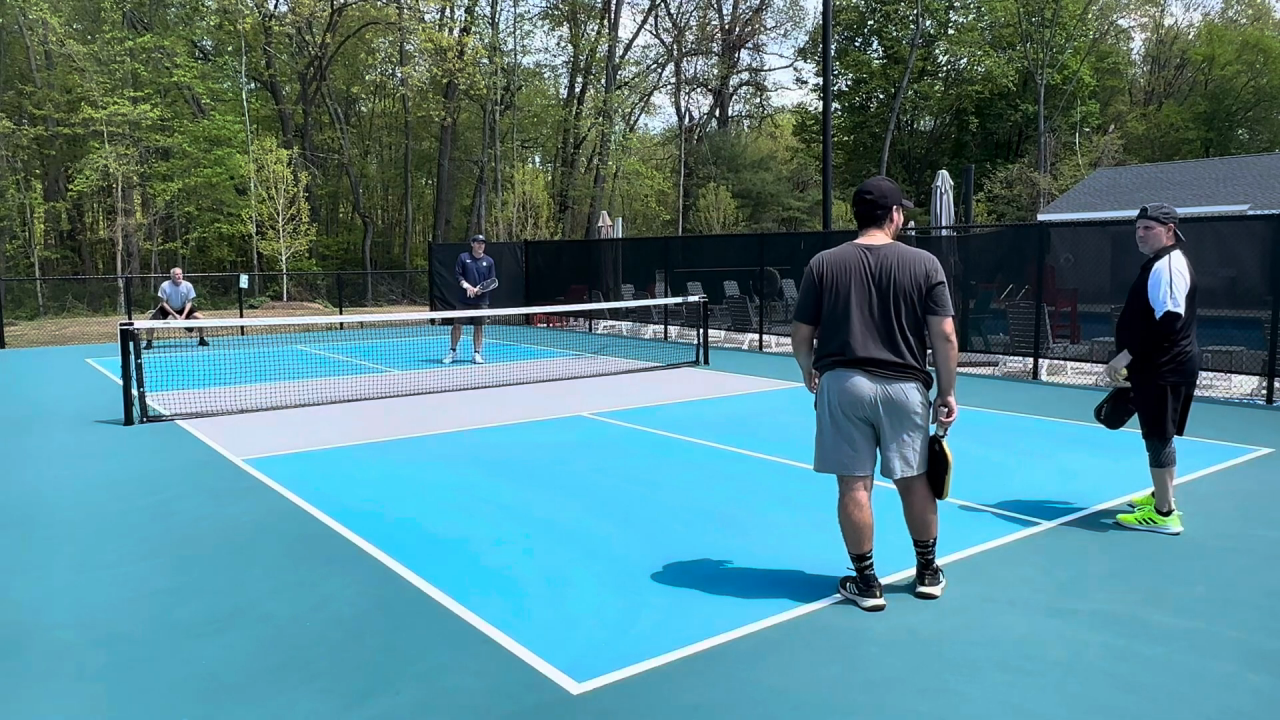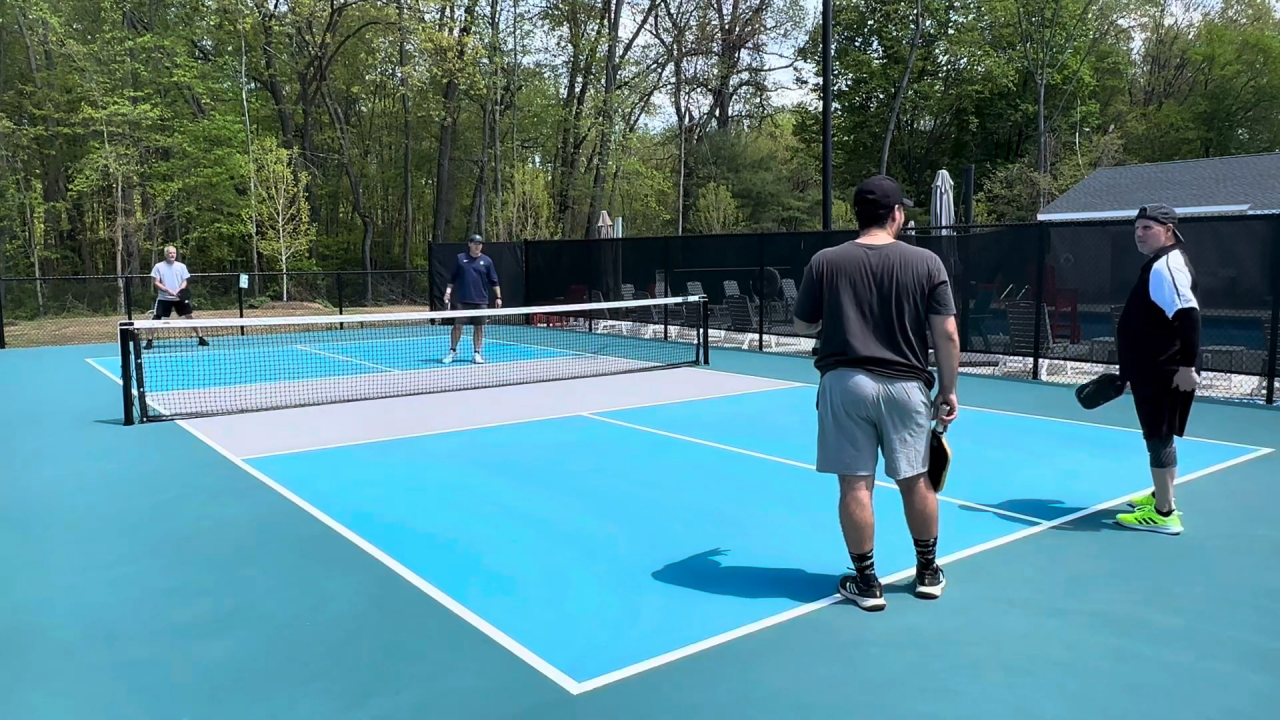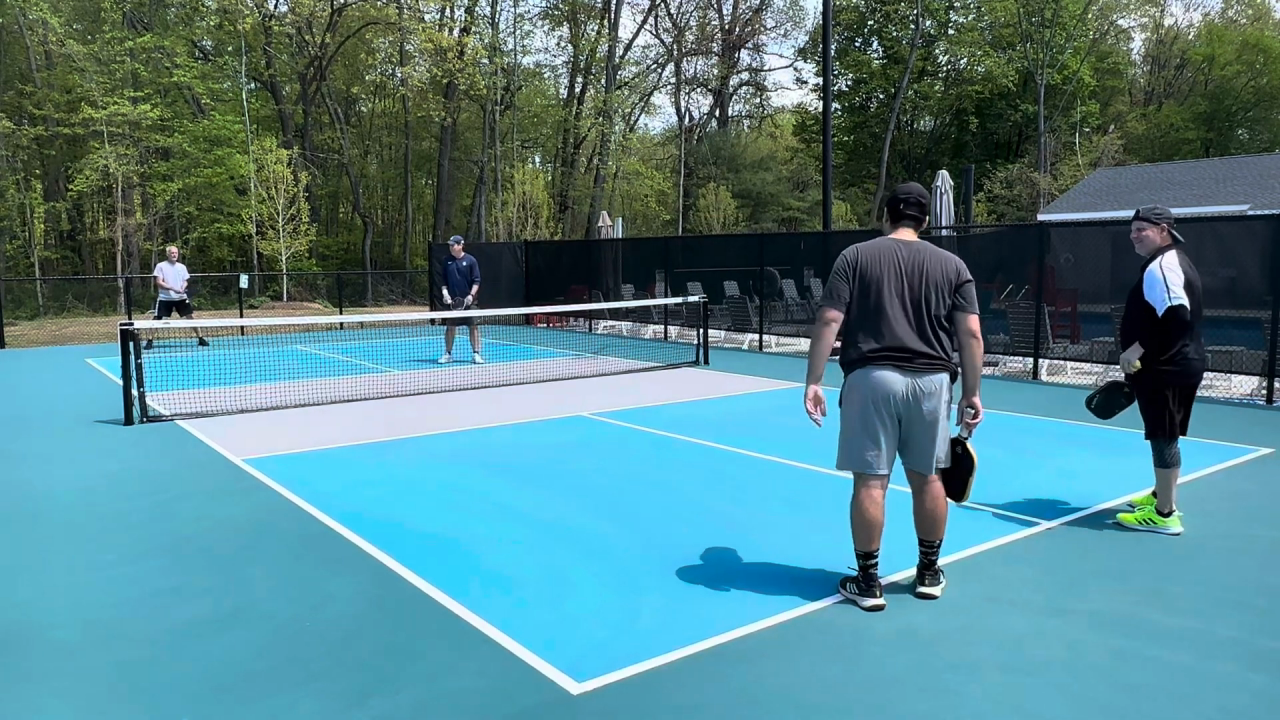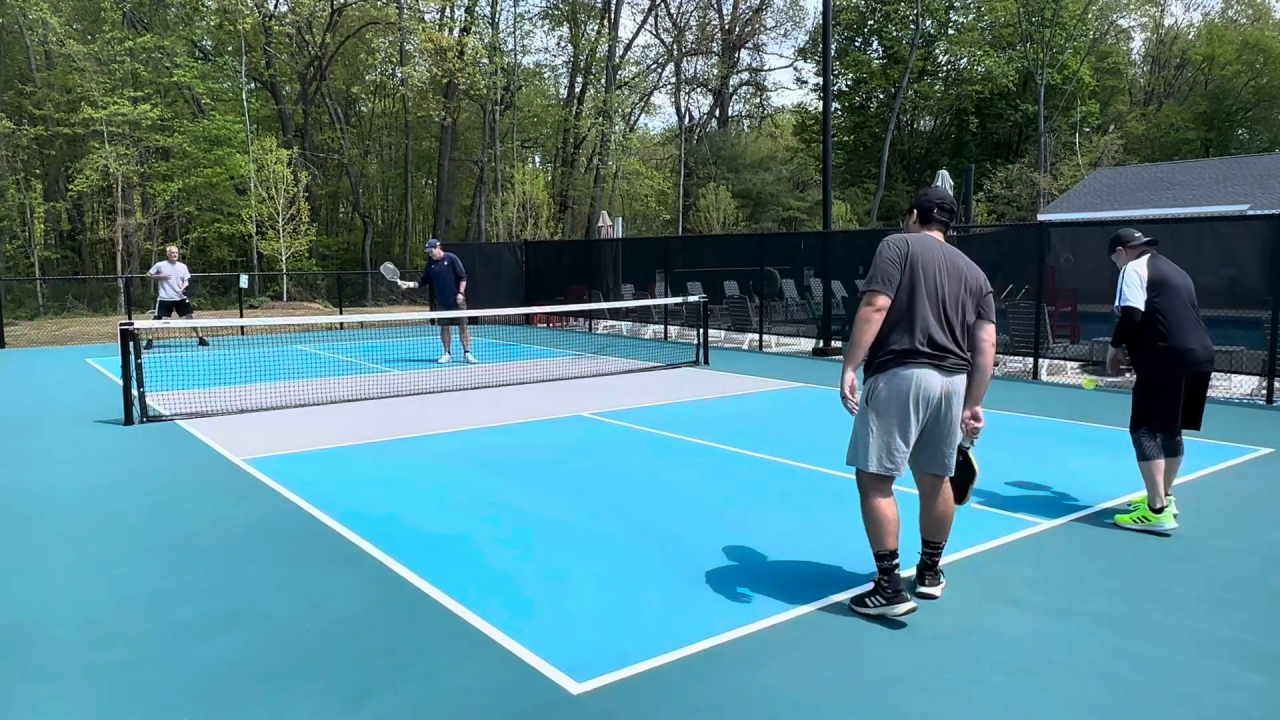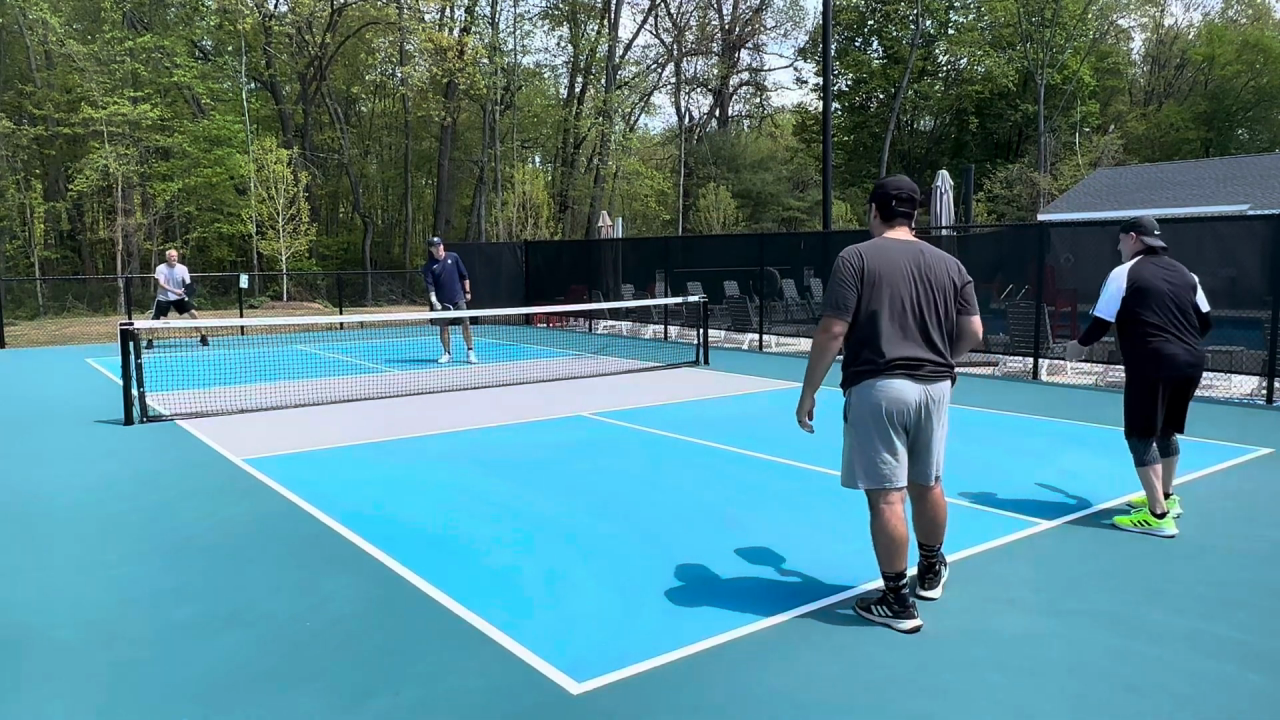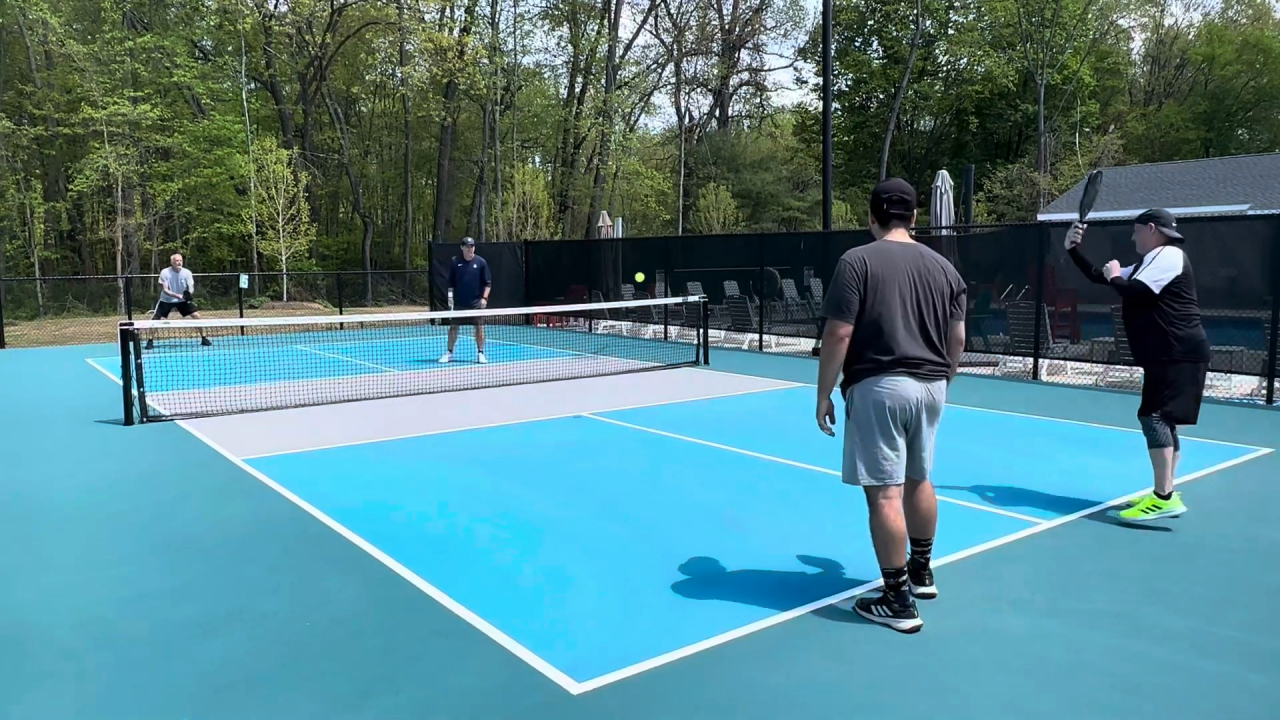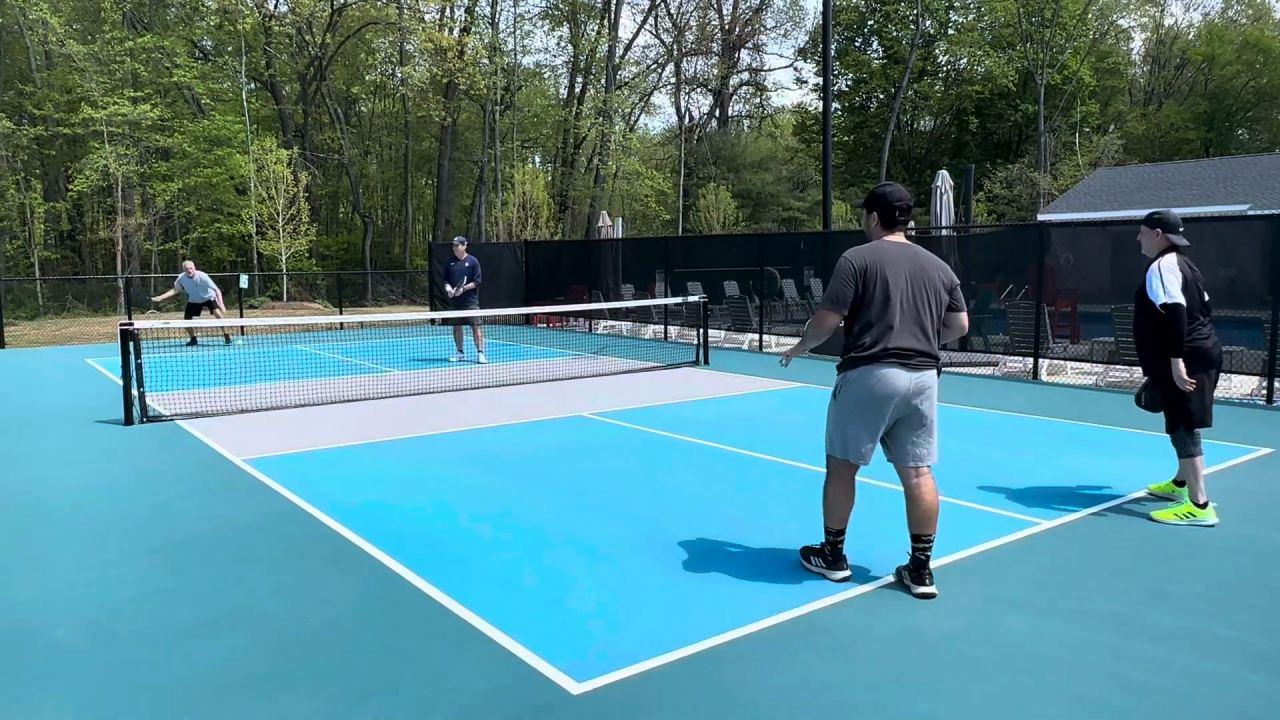
dt=0.7s
person 1, frame 1
left shoulder: (824, 264)
right shoulder: (924, 264)
left elbow: (801, 336)
right elbow: (944, 336)
left wrist: (810, 371)
right wrist: (947, 392)
left hip: (844, 384)
right hip: (903, 387)
left knee: (854, 485)
right knee: (914, 481)
left ankle: (866, 583)
right ankle: (928, 573)
person 1, frame 2
left shoulder: (825, 262)
right shoulder: (926, 263)
left elbow: (803, 325)
right elbow: (947, 335)
right wrist: (948, 390)
left hip: (846, 384)
right hip: (905, 386)
left knee: (855, 485)
right knee: (916, 480)
left ankle: (866, 582)
right ankle: (927, 573)
person 1, frame 3
left shoulder: (856, 256)
right shoulder: (951, 264)
left elbow: (828, 322)
right elbow: (971, 334)
left wrist: (813, 381)
right wrist: (971, 392)
left hip: (871, 379)
right hip: (929, 380)
left knee: (870, 482)
right knee: (927, 478)
left ankle: (868, 581)
right ankle: (928, 573)
person 1, frame 4
left shoulder: (897, 246)
right shoulder: (973, 271)
left elbow: (875, 307)
right elbow: (985, 346)
left wrist: (849, 368)
right wrist: (972, 404)
left hip: (900, 377)
right hip: (950, 381)
left knee: (874, 479)
right knee: (936, 480)
left ankle: (890, 587)
right ankle: (929, 572)
person 1, frame 5
left shoulder: (855, 259)
right shoulder: (949, 265)
left elbow: (832, 332)
right elbow: (972, 335)
left wrist: (808, 393)
left hip: (878, 390)
right hip: (934, 387)
left knee: (887, 496)
right knee: (928, 485)
left ankle: (898, 602)
right ankle: (930, 573)
person 1, frame 6
left shoulder: (857, 261)
right shoulder: (943, 267)
left elbow: (838, 335)
right elbow: (956, 339)
left wrist: (823, 395)
left hip: (878, 387)
right hip: (930, 386)
left knee: (884, 492)
right knee: (918, 481)
left ankle: (898, 601)
right ankle: (922, 571)
person 1, frame 7
left shoulder: (858, 259)
right shoulder: (938, 266)
left elbow: (826, 321)
right elbow: (959, 326)
left wrist: (798, 346)
left hip: (869, 376)
right hip: (922, 378)
left knee: (842, 466)
right knee: (917, 473)
left ankle: (833, 555)
right ankle: (920, 569)
person 2, frame 1
left shoulder: (1168, 266)
right shoulder: (1161, 264)
left elbow: (1170, 322)
left wrist: (1127, 355)
right wrist: (1133, 359)
left hip: (1164, 369)
right hip: (1159, 367)
left knee: (1158, 436)
right knee: (1159, 435)
left ankle: (1165, 513)
right ankle: (1161, 496)
person 2, frame 2
left shoulder: (1166, 266)
right shoulder: (1161, 264)
left elbow: (1189, 317)
left wrist: (1187, 367)
right wrist: (1151, 366)
left hip: (1164, 371)
right hip: (1155, 368)
left knee: (1159, 436)
right knee: (1160, 435)
left ankle: (1164, 513)
right ankle: (1161, 497)
person 2, frame 3
left shoulder: (1161, 265)
right shoulder: (1171, 262)
left elbow: (1176, 314)
left wrist: (1138, 347)
right wrist: (1143, 349)
left hip: (1164, 368)
right hip: (1179, 364)
left knee: (1162, 437)
right knee: (1166, 435)
left ankle: (1165, 514)
right ankle: (1161, 495)
person 2, frame 4
left shoulder: (1135, 269)
right shoulder: (1174, 271)
left elbow: (1131, 315)
left wrist: (1114, 347)
right wrist: (1129, 347)
left hip: (1166, 361)
right hip: (1196, 358)
left knee: (1145, 430)
right knee: (1170, 430)
left ankle: (1157, 510)
right ankle: (1163, 497)
person 2, frame 5
left shoulder: (1124, 273)
right shoulder: (1184, 273)
left elbow: (1101, 321)
right elbow: (1205, 321)
left wrist: (1080, 344)
left hip: (1152, 366)
right hip: (1190, 364)
left knee: (1140, 435)
right knee: (1164, 431)
left ankle: (1158, 515)
right ankle: (1166, 498)
person 2, frame 6
left shoulder: (1168, 255)
right shoulder: (1151, 262)
left elbow: (1134, 292)
right elbow: (1100, 275)
left wrist: (1114, 277)
right wrist: (1074, 249)
left hip: (1178, 353)
right hip: (1173, 355)
left knee: (1153, 416)
right knee: (1164, 419)
left ankle: (1164, 497)
right ankle: (1165, 495)
person 2, frame 7
left shoulder: (1161, 266)
right shoulder: (1184, 264)
left elbow: (1174, 314)
left wrist: (1175, 359)
left hip: (1186, 361)
right hip: (1203, 355)
left knee: (1179, 428)
right knee: (1185, 425)
left ankle: (1200, 506)
right ankle: (1183, 484)
